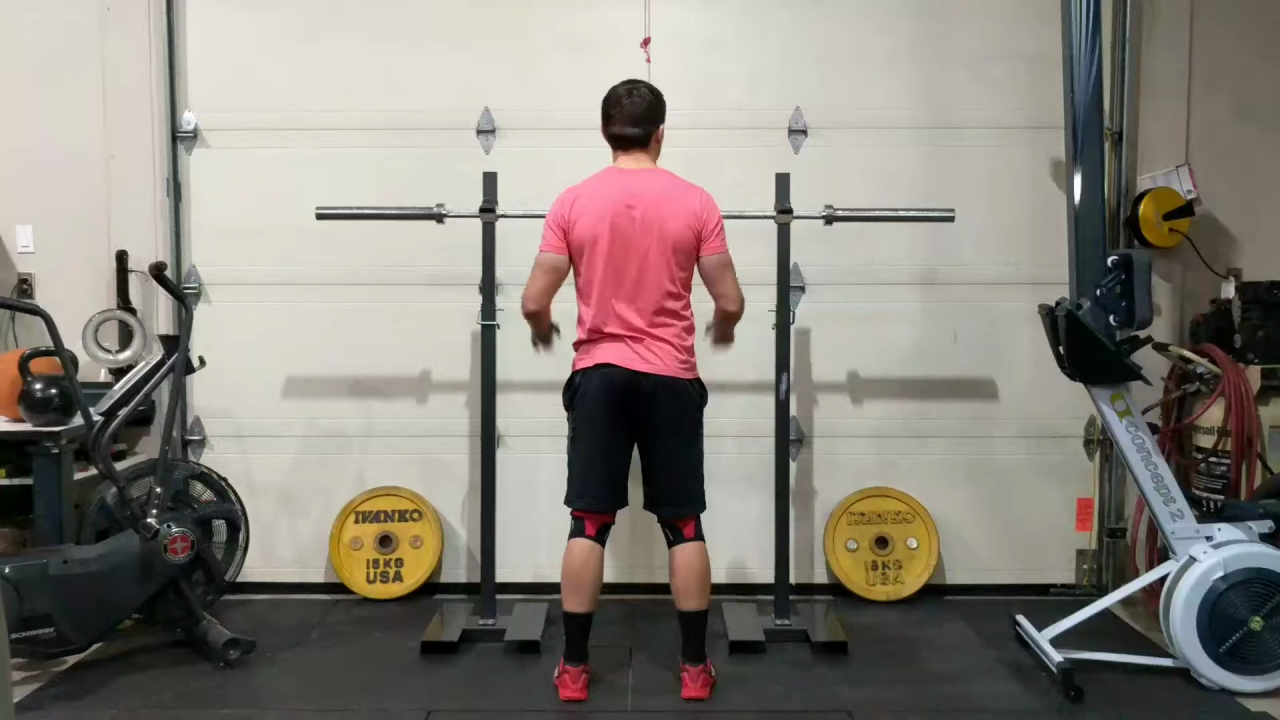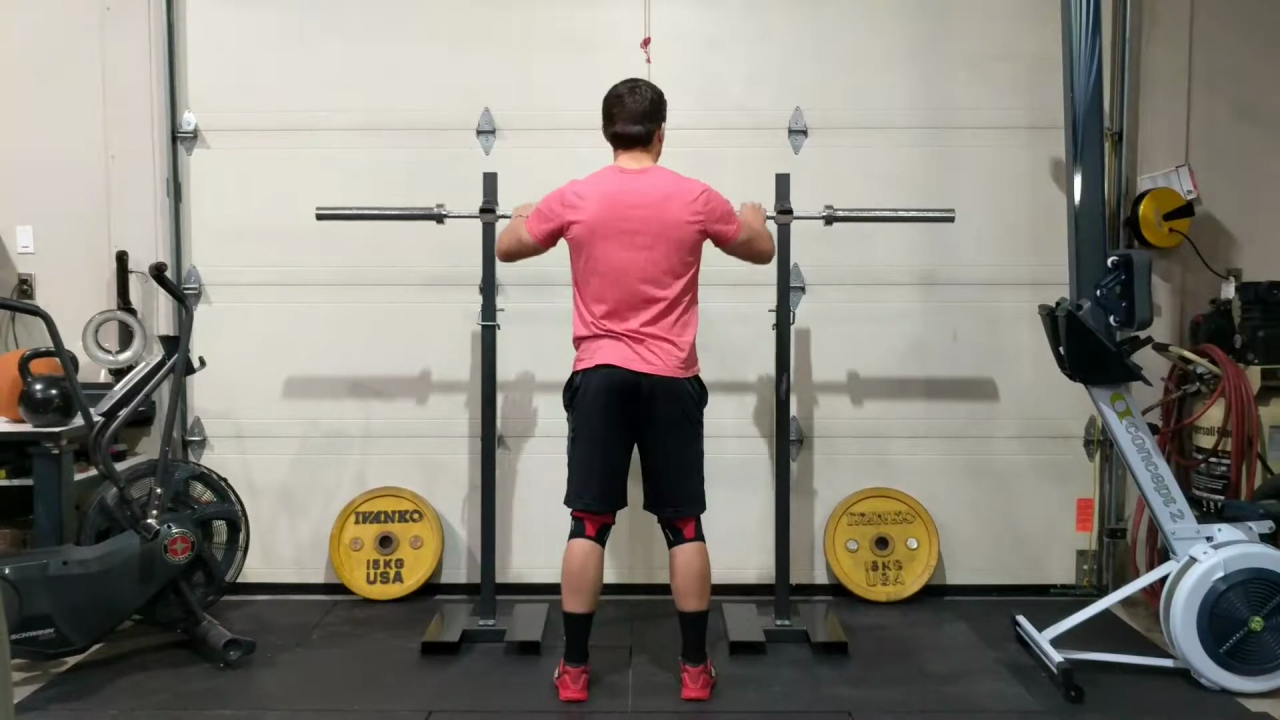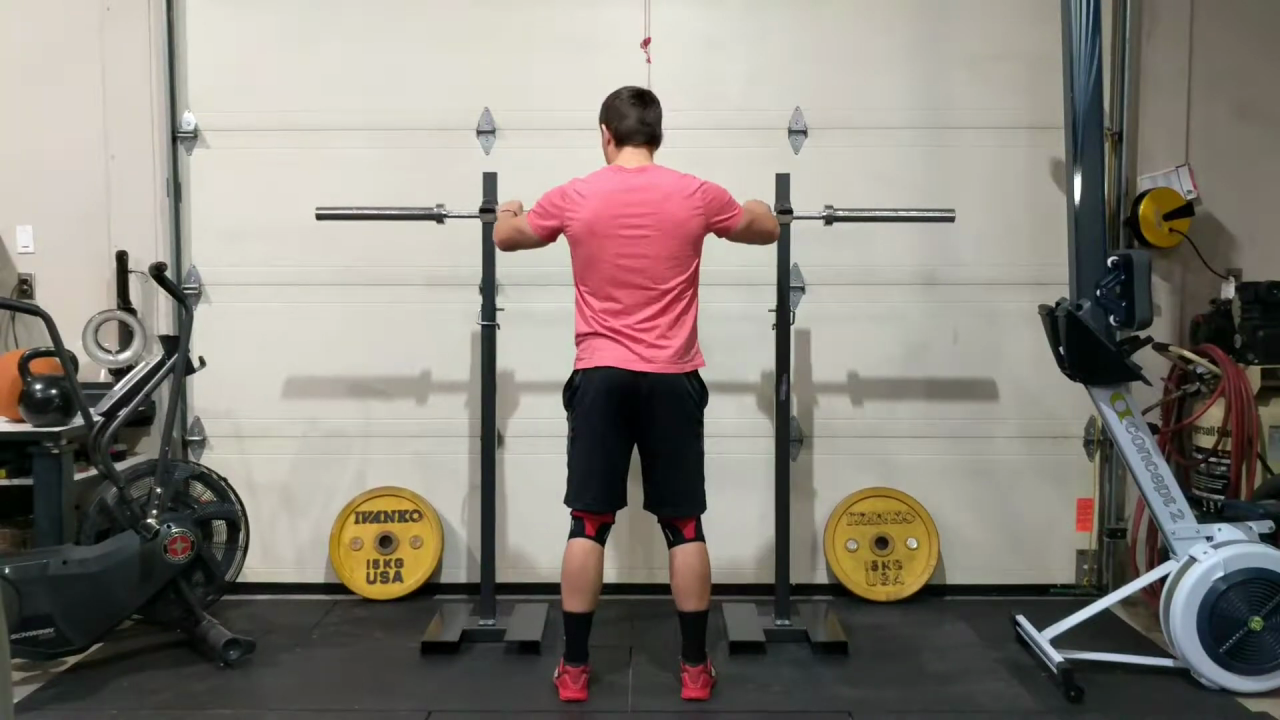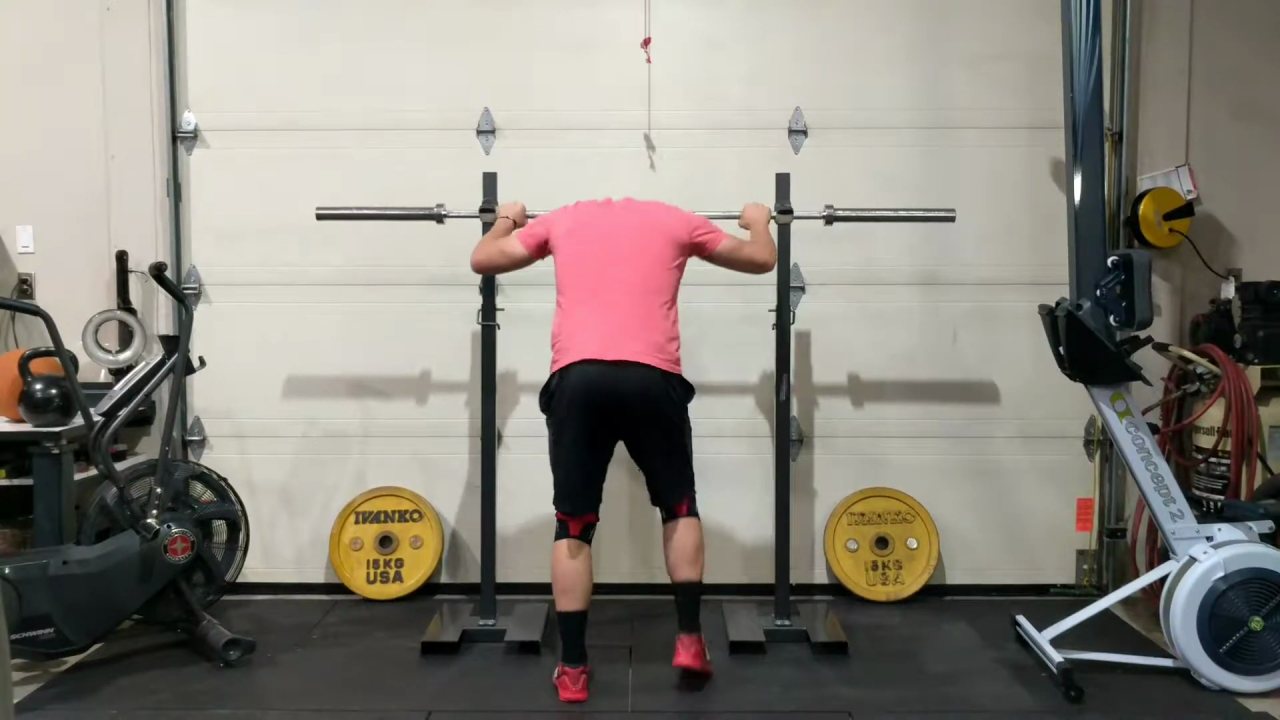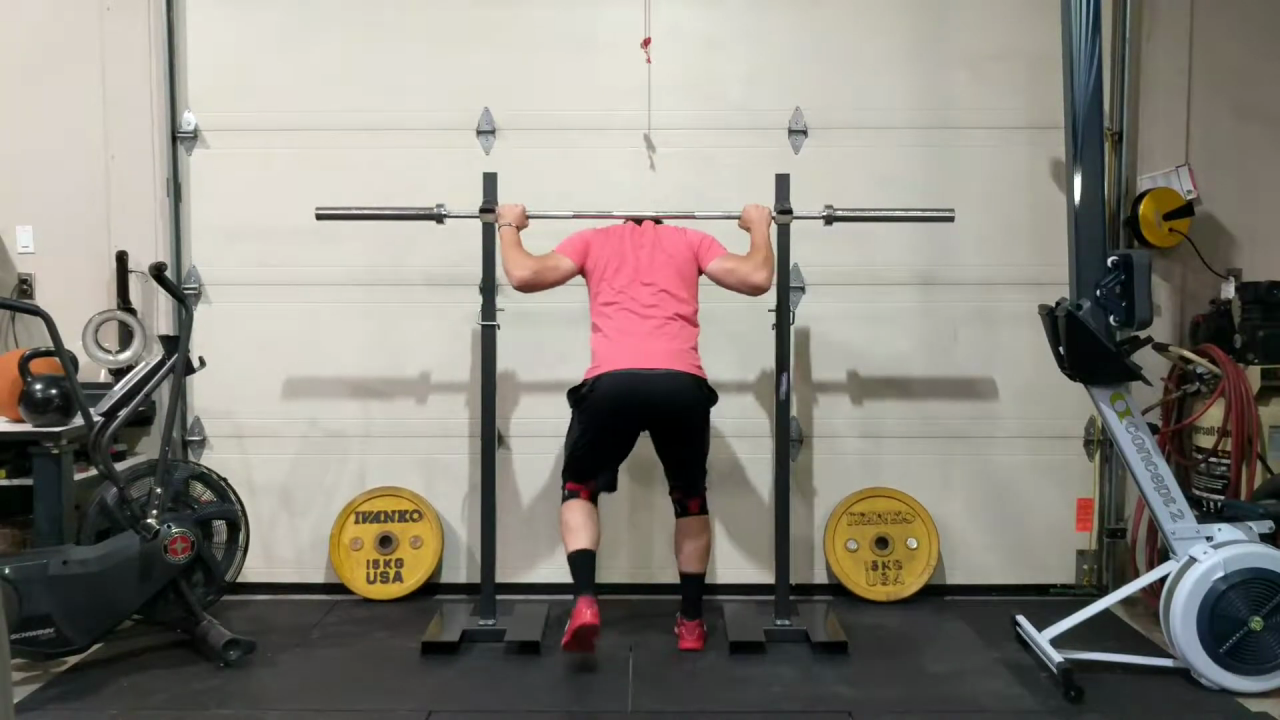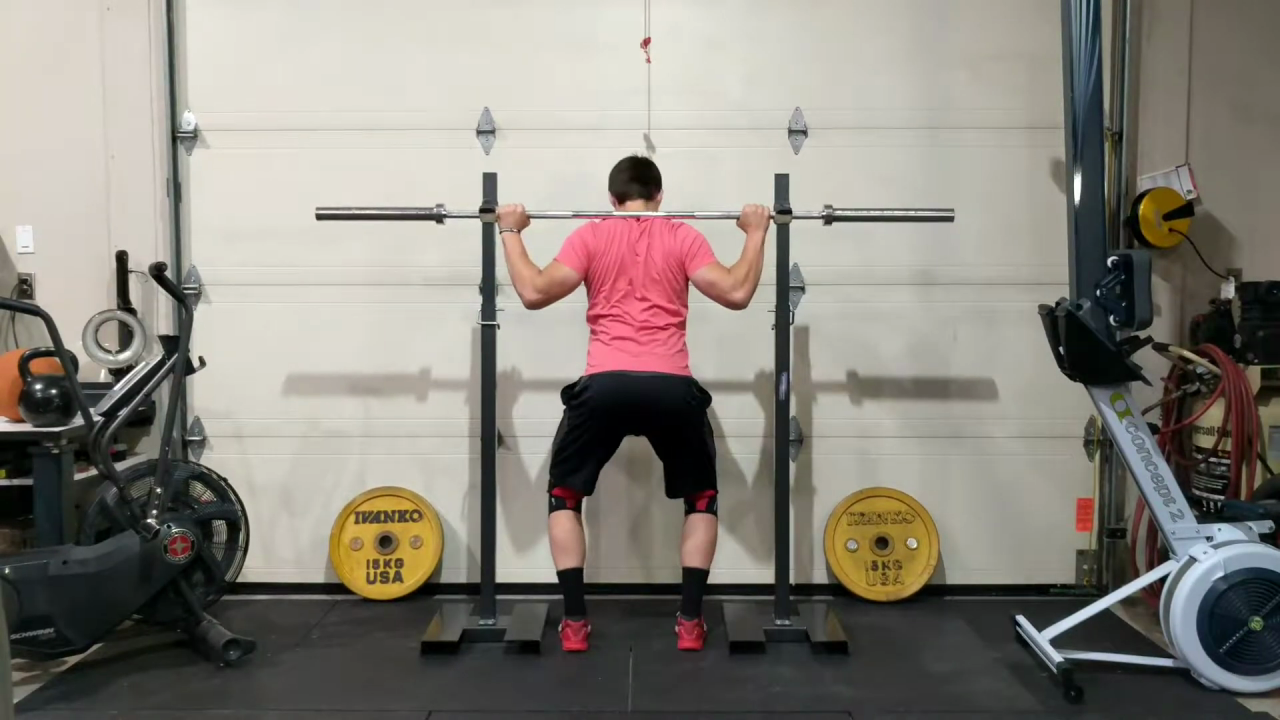
dt=0.5s
person 1, frame 1
left shoulder: (574, 202)
right shoulder: (694, 202)
left elbow: (534, 301)
right elbow: (729, 302)
left wrist: (541, 331)
right wrist: (724, 331)
left hip: (600, 377)
right hip: (671, 380)
left knee: (588, 524)
right knee: (683, 525)
left ankle: (573, 668)
right ankle: (695, 668)
person 1, frame 2
left shoulder: (574, 199)
right shoulder: (695, 199)
left elbow: (508, 248)
right elbow: (761, 249)
left wrist: (523, 214)
right wrist: (753, 216)
left hip: (599, 377)
right hip: (671, 380)
left knee: (588, 525)
right knee: (684, 526)
left ankle: (574, 668)
right ankle: (695, 668)
person 1, frame 3
left shoulder: (574, 196)
right shoulder: (695, 195)
left elbow: (505, 237)
right elbow: (766, 231)
left wrist: (508, 212)
right wrist: (757, 208)
left hip: (600, 378)
right hip: (673, 380)
left knee: (588, 524)
right knee: (683, 526)
left ankle: (574, 668)
right ankle: (695, 667)
person 1, frame 4
left shoulder: (564, 218)
right shoulder: (673, 219)
left elbow: (483, 260)
right elbow: (762, 259)
left wrist: (506, 220)
right wrist: (757, 223)
left hip: (577, 377)
right hip: (653, 377)
left knee: (574, 525)
right knee: (679, 508)
left ankle: (573, 669)
right ankle: (689, 641)
person 1, frame 5
left shoulder: (592, 240)
right shoulder: (690, 239)
left elbow: (523, 277)
right elbow: (757, 279)
left wrist: (508, 227)
right wrist: (760, 229)
left hip: (613, 383)
right hip: (682, 384)
left knee: (579, 489)
right knee: (690, 500)
left ankle: (584, 601)
right ankle: (691, 622)
person 1, frame 6
left shoulder: (590, 236)
right shoulder: (683, 236)
left elbow: (533, 292)
right elbow: (737, 293)
left wrist: (510, 231)
right wrist: (756, 232)
left hip: (604, 386)
right hip: (671, 387)
left knee: (563, 495)
right knee: (701, 497)
left ankle: (574, 622)
right ankle: (690, 621)
